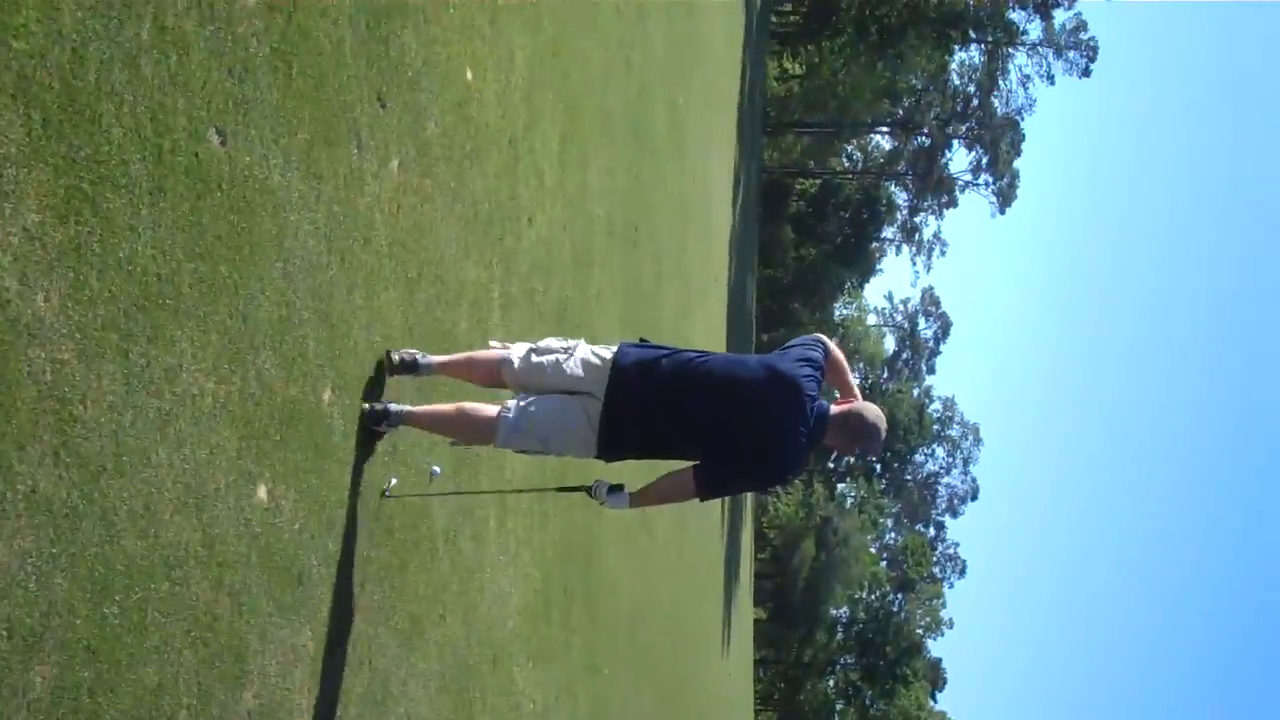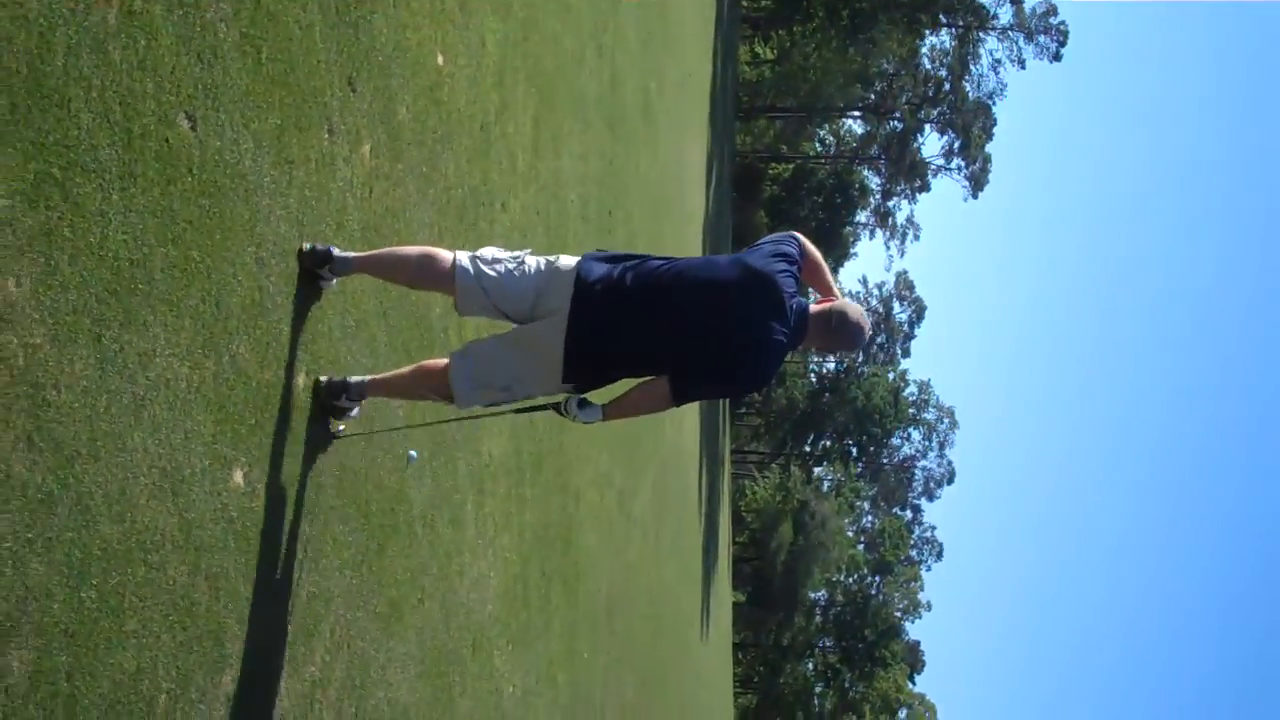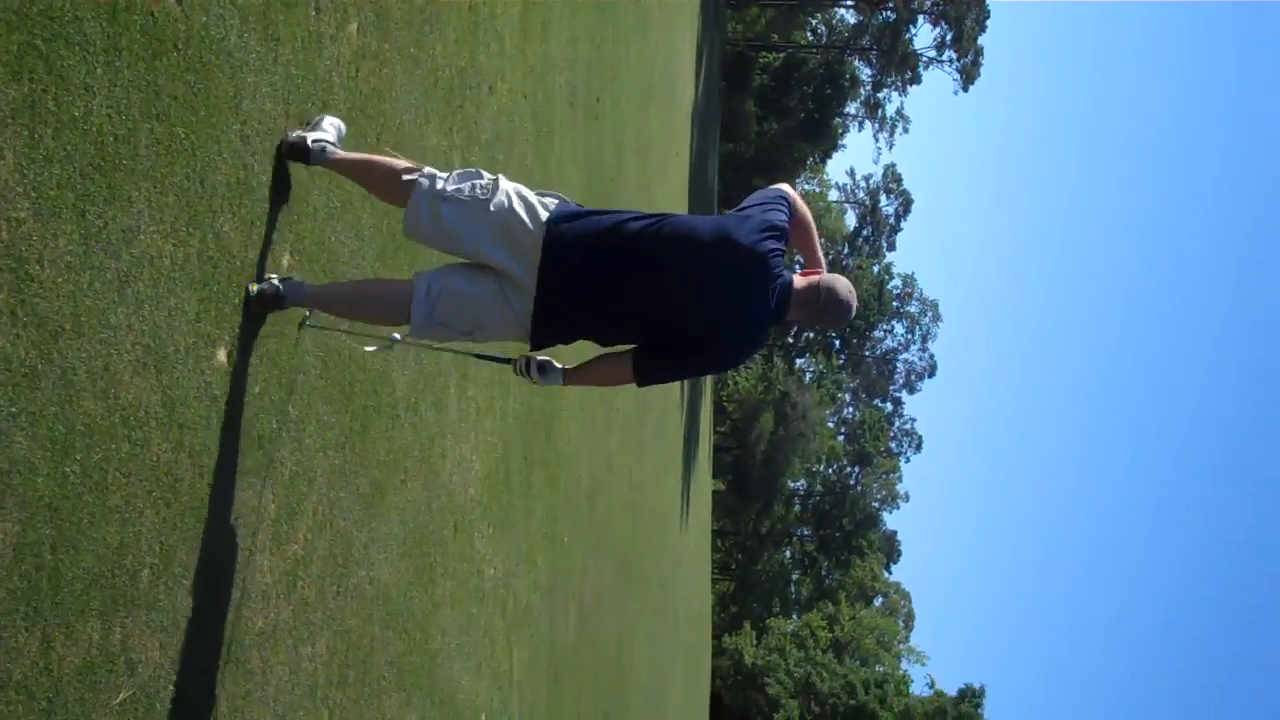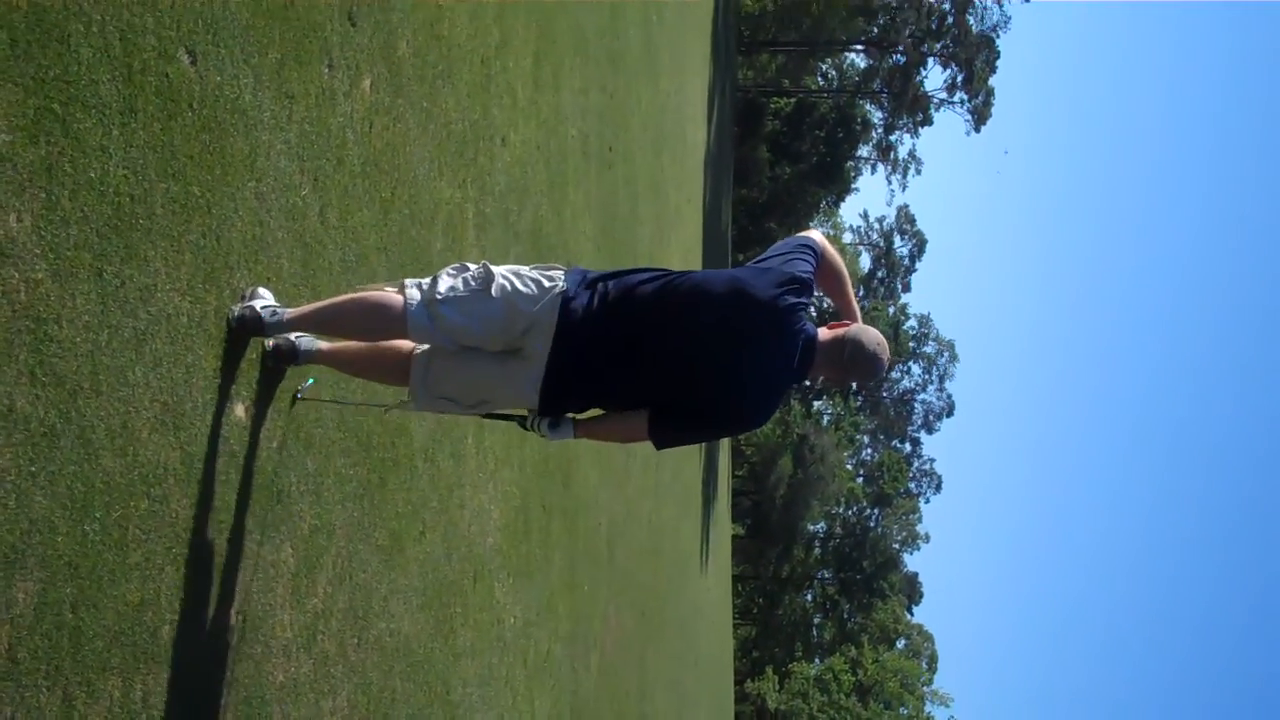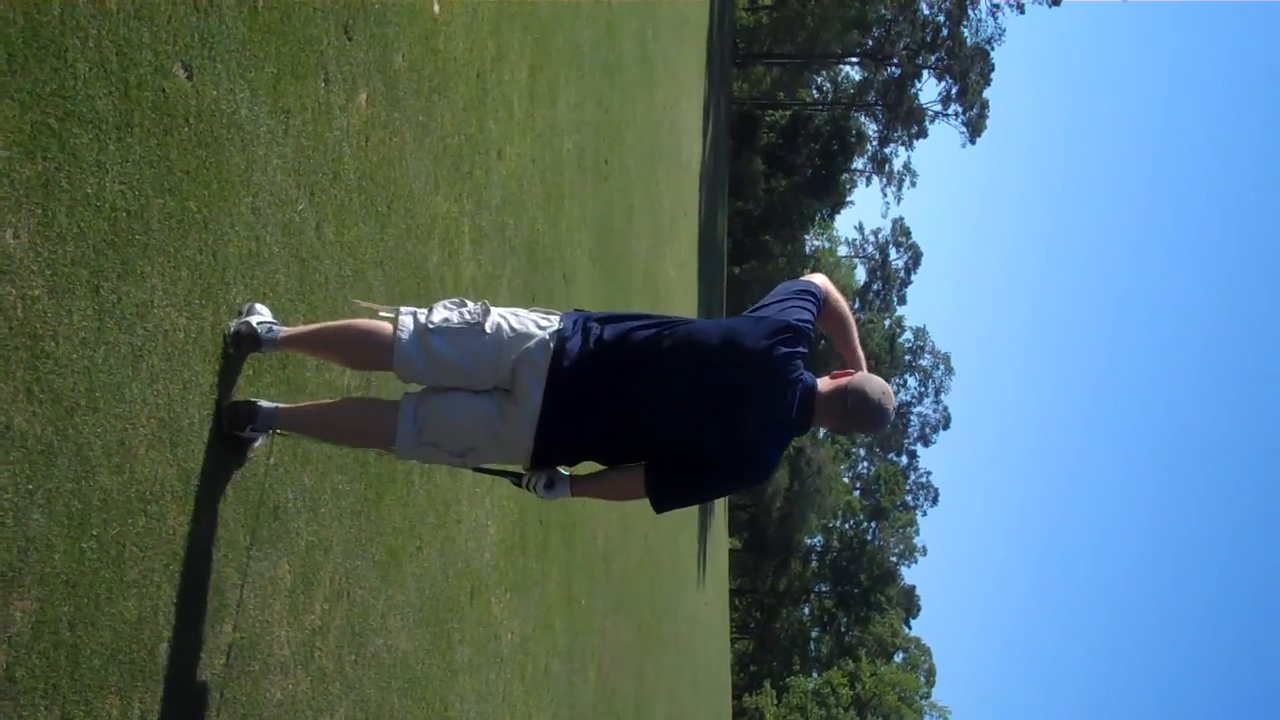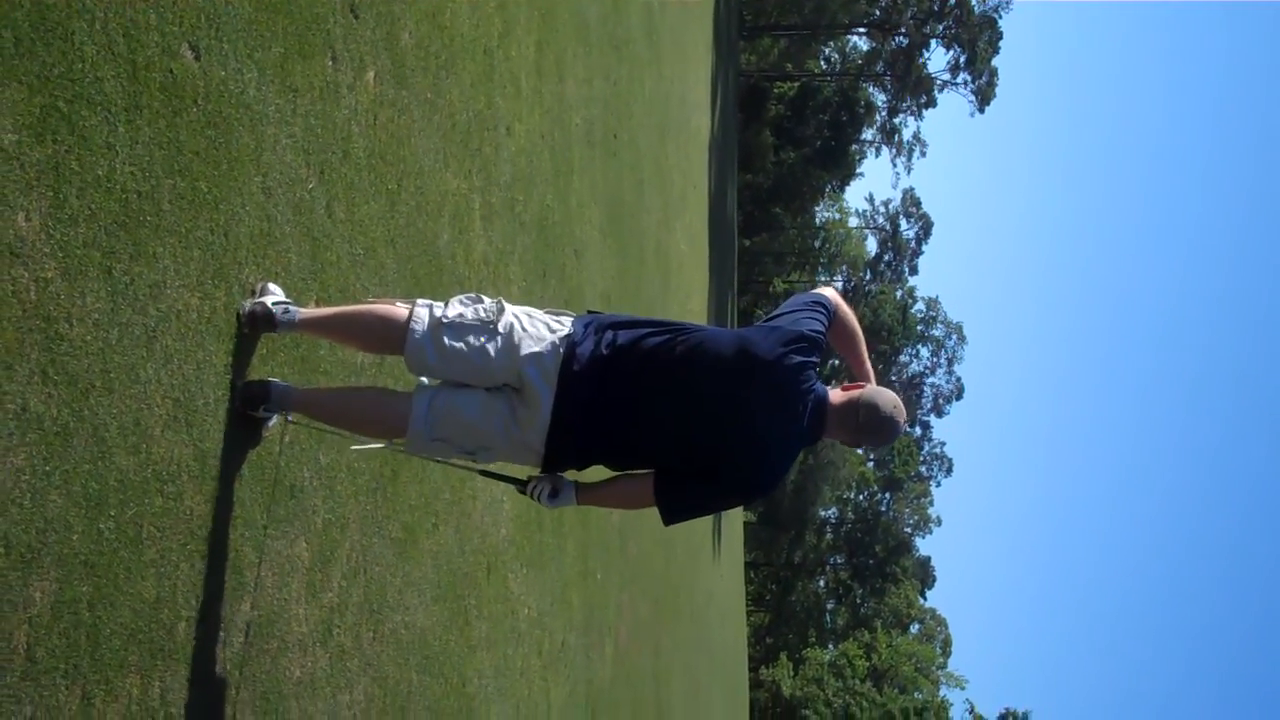
dt=0.7s
person 1, frame 1
left shoulder: (801, 370)
right shoulder: (779, 459)
left elbow: (824, 340)
right elbow: (694, 480)
right wrist: (630, 499)
left hip: (623, 363)
right hip: (613, 431)
left knee: (518, 363)
right knee: (504, 424)
person 1, frame 2
left shoulder: (777, 262)
right shoulder: (755, 364)
left elbow: (800, 240)
right elbow: (669, 388)
left wrist: (833, 295)
right wrist: (598, 412)
left hip: (583, 279)
right hip: (580, 354)
left knee: (456, 270)
right knee: (462, 378)
left ankle: (342, 261)
right ankle: (359, 388)
person 1, frame 3
left shoulder: (762, 231)
right shoulder: (733, 343)
left elbow: (786, 193)
right elbow: (635, 365)
left wrist: (816, 264)
right wrist: (562, 376)
left hip: (555, 229)
right hip: (544, 308)
left knee: (430, 195)
right knee: (419, 305)
left ankle: (323, 149)
right ankle: (301, 293)
person 1, frame 4
left shoulder: (786, 283)
right shoulder: (752, 403)
left elbow: (814, 238)
right elbow: (650, 424)
left wrist: (854, 317)
right wrist: (572, 427)
left hip: (565, 297)
right hip: (559, 384)
left knee: (417, 307)
right knee: (423, 370)
left ankle: (282, 318)
right ankle: (309, 351)
person 1, frame 5
left shoulder: (782, 331)
right shoulder: (754, 459)
left elbow: (820, 284)
right elbow: (649, 480)
left wrist: (859, 370)
right wrist: (570, 486)
left hip: (557, 343)
right hip: (549, 432)
left knee: (405, 339)
right knee: (405, 425)
left ankle: (275, 333)
right ankle: (274, 416)
person 1, frame 6
left shoulder: (795, 343)
right shoulder: (762, 470)
left elbow: (828, 296)
right elbow: (658, 489)
left wrist: (868, 380)
right wrist: (574, 494)
left hip: (569, 343)
right hip: (559, 432)
left knee: (422, 327)
right knee: (416, 417)
left ankle: (290, 315)
right ankle: (287, 396)
